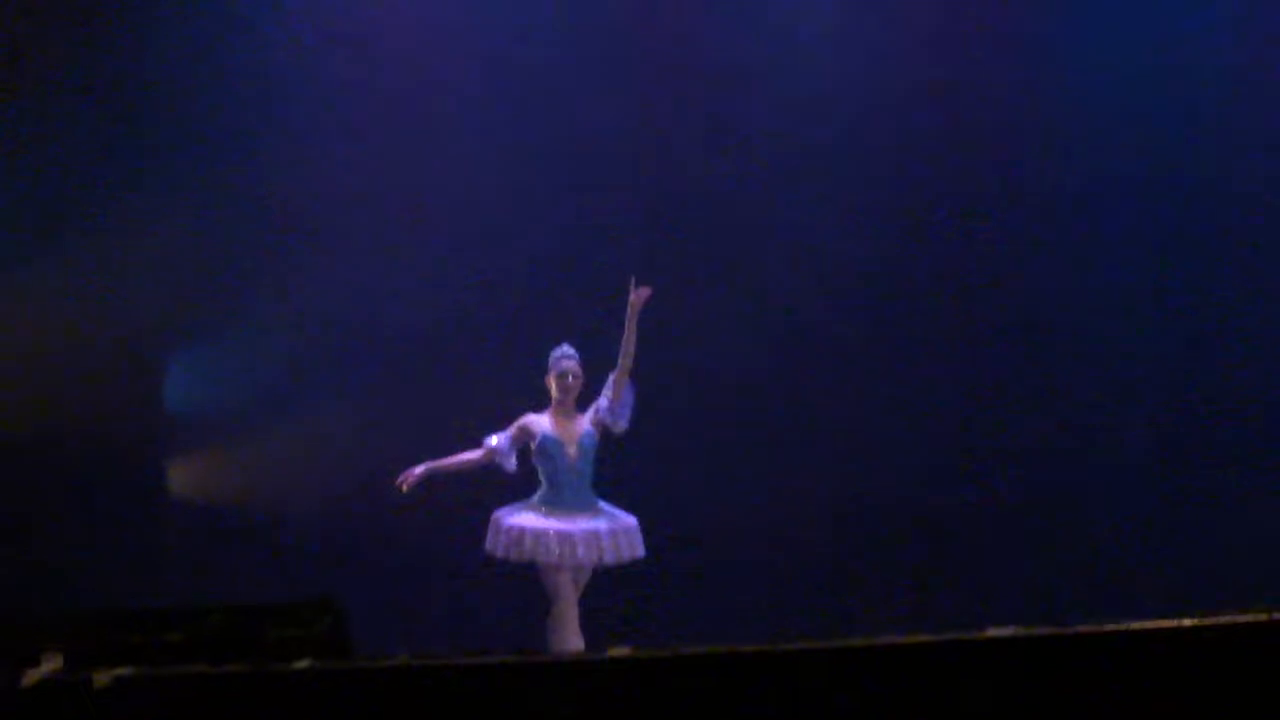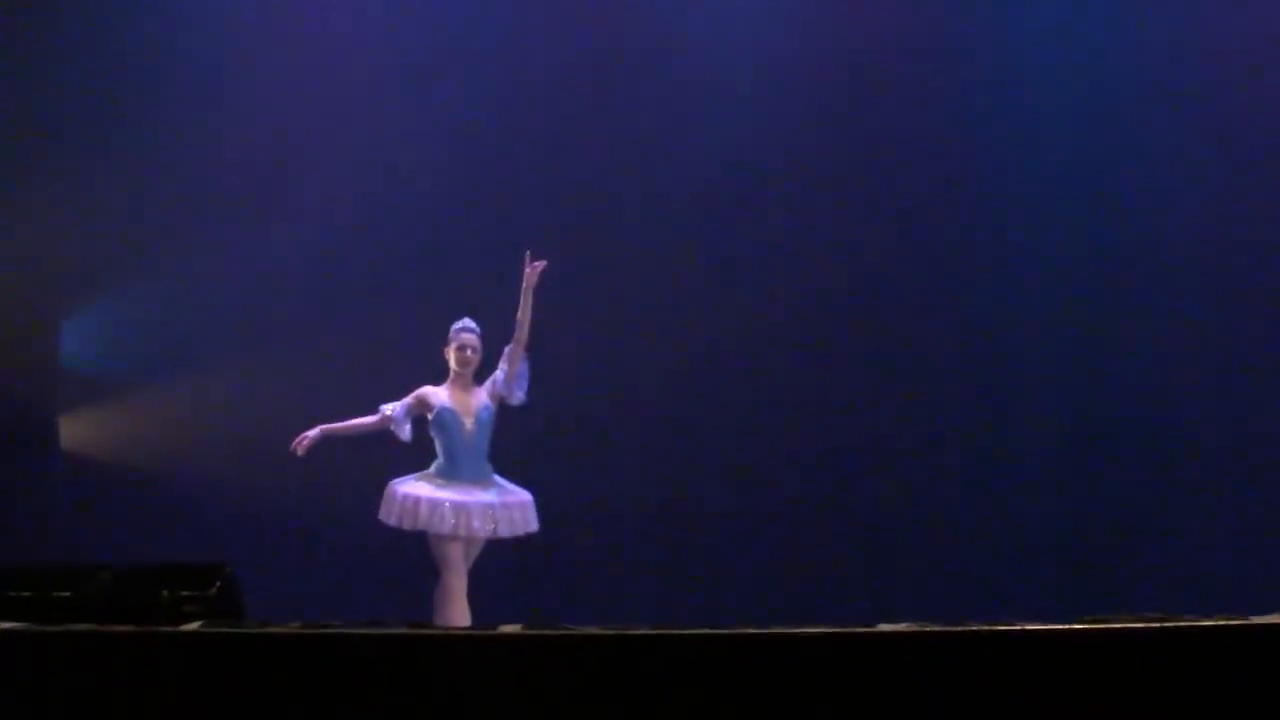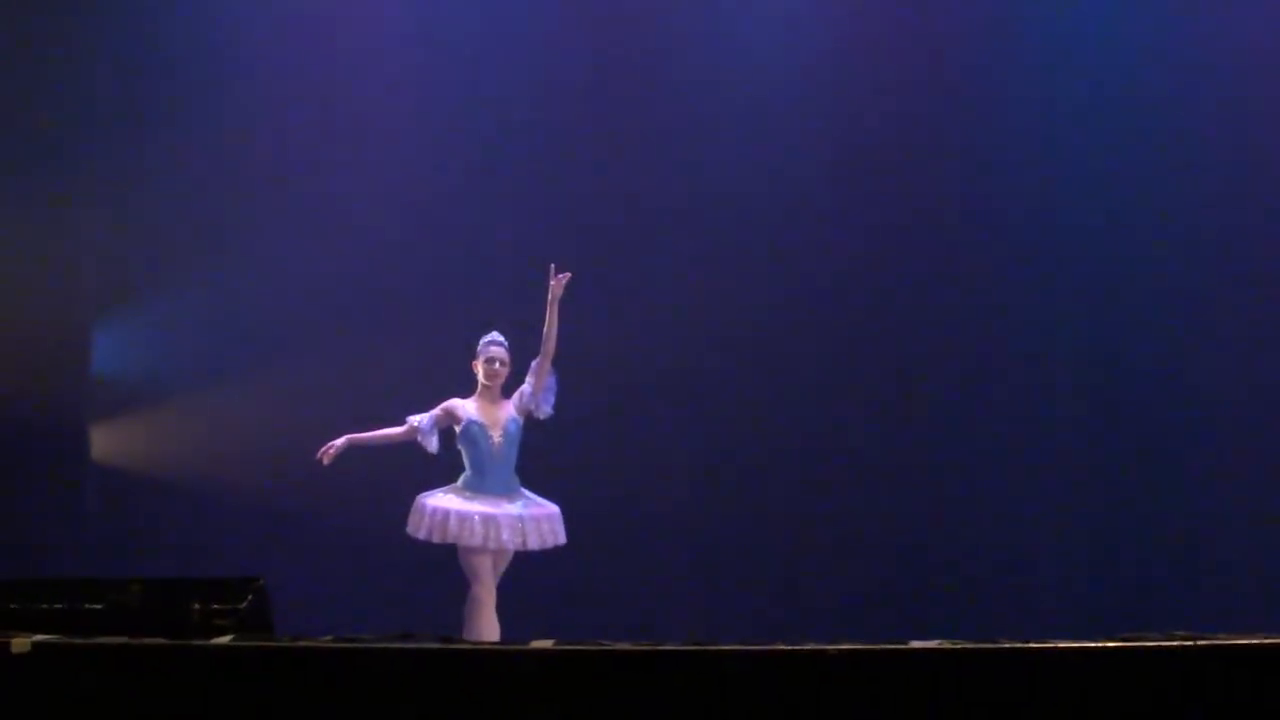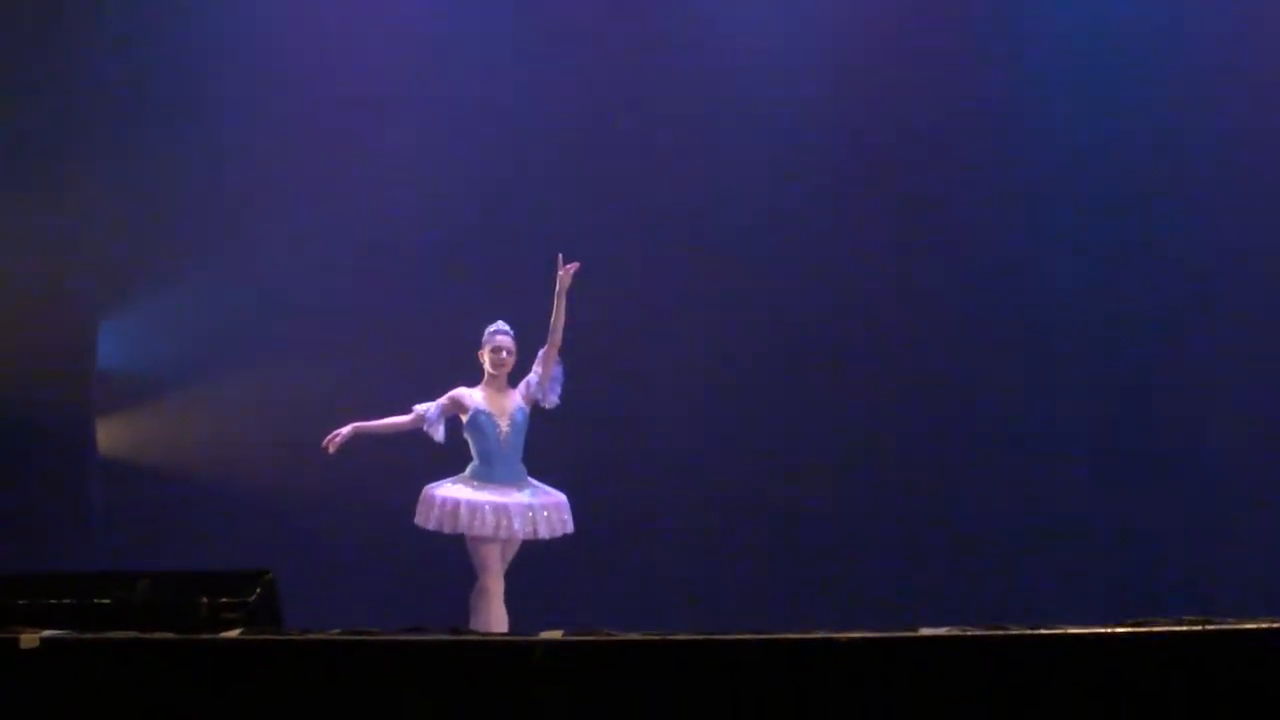
dt=0.7s
person 1, frame 1
left shoulder: (593, 420)
right shoulder: (531, 424)
left elbow: (623, 371)
right elbow: (482, 455)
left wrist: (632, 315)
right wrist: (428, 467)
left hip: (587, 521)
right hip: (548, 521)
left knee: (567, 605)
right knee: (564, 606)
person 1, frame 2
left shoulder: (490, 393)
right shoulder: (429, 396)
left elbow: (519, 342)
right elbow: (377, 421)
left wrist: (528, 289)
right wrist: (323, 430)
left hip: (481, 494)
right hip: (443, 491)
left knee: (455, 577)
right knee: (454, 579)
person 1, frame 3
left shoulder: (518, 406)
right shoulder: (457, 409)
left elbow: (546, 355)
right elbow: (404, 431)
left wrist: (553, 301)
right wrist: (350, 439)
left hip: (509, 507)
right hip: (471, 505)
left knee: (483, 591)
right knee: (483, 592)
person 1, frame 4
left shoulder: (524, 395)
right shoulder: (464, 398)
left elbow: (553, 346)
right elbow: (409, 420)
left wrist: (560, 292)
right wrist: (355, 428)
left hip: (517, 496)
right hip: (479, 494)
left knee: (490, 581)
right knee: (492, 581)
left ankle: (479, 631)
